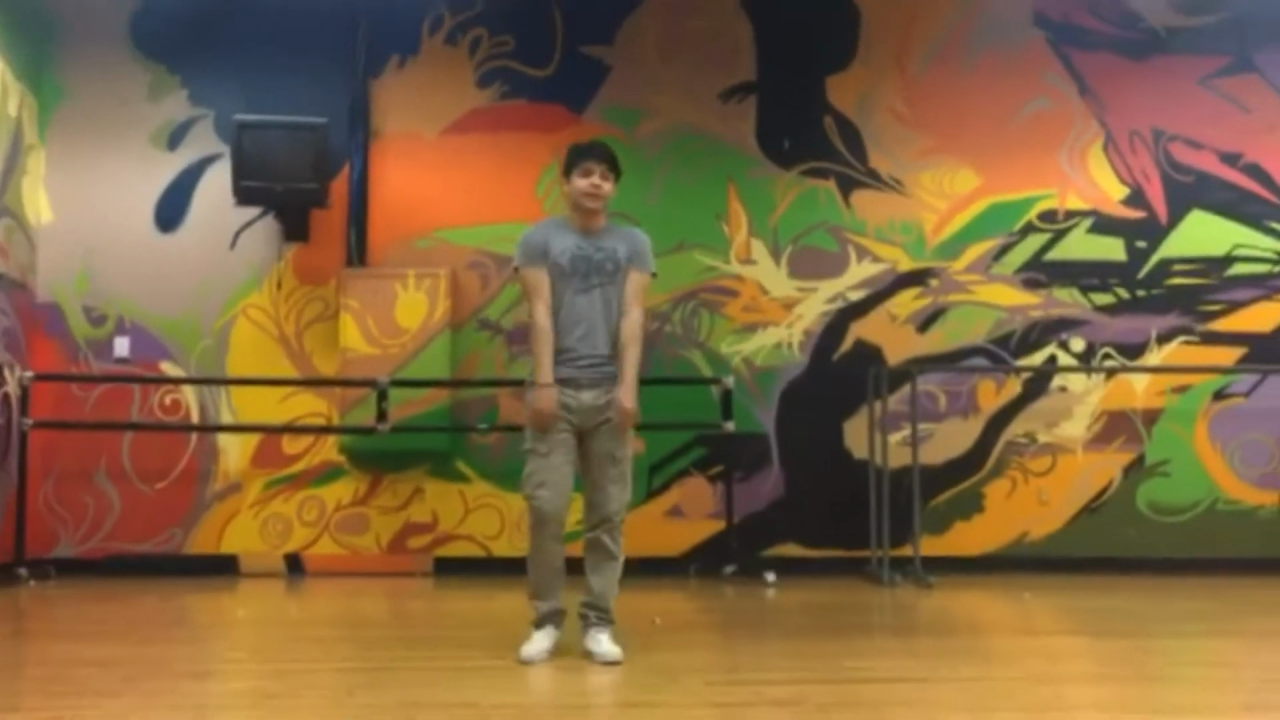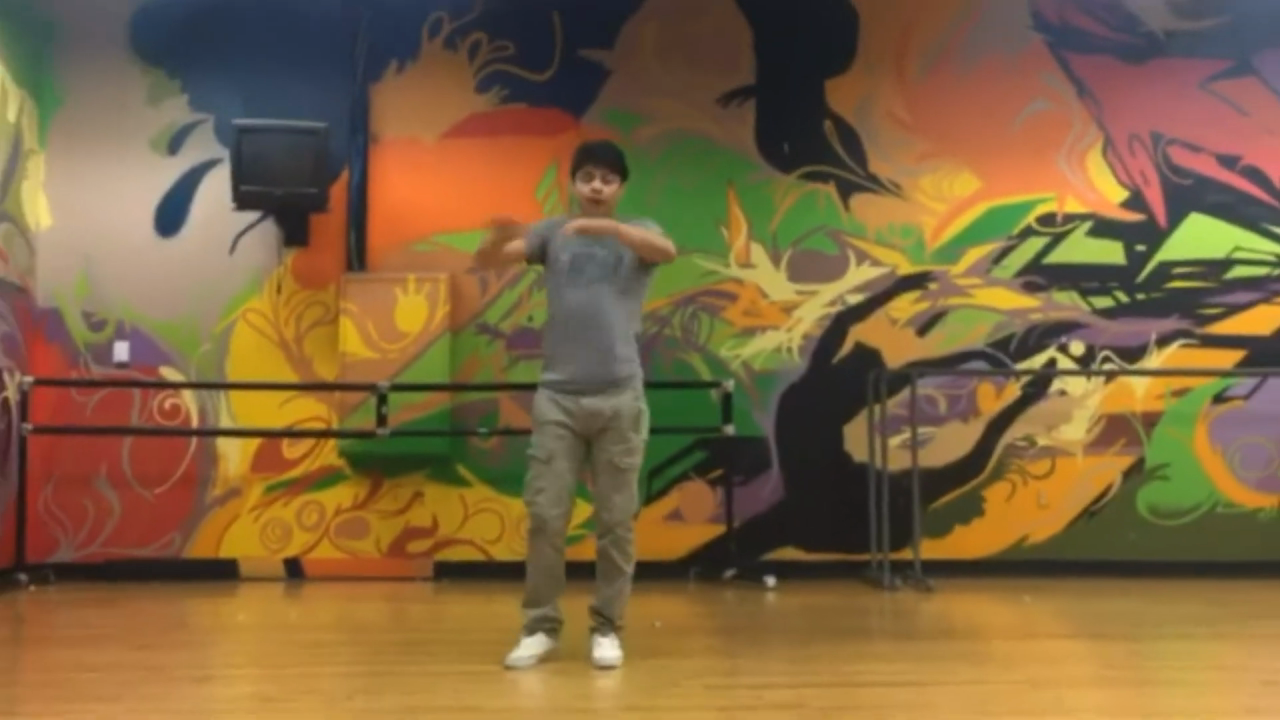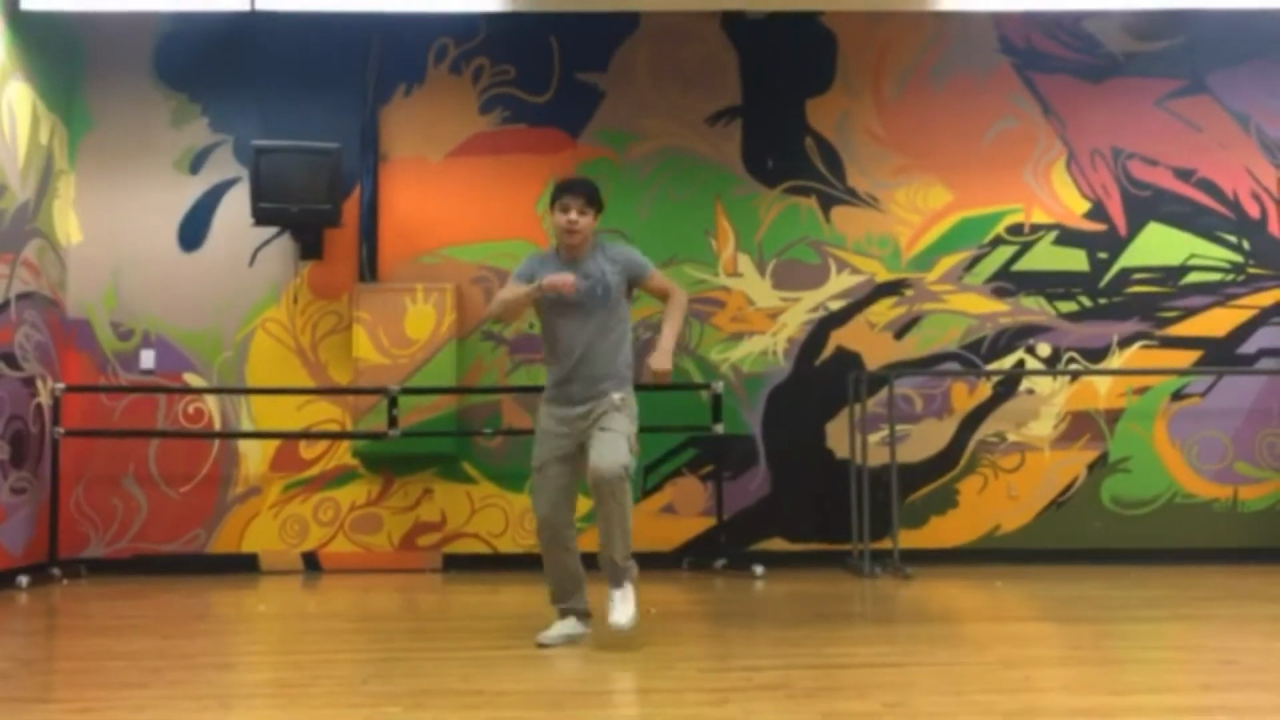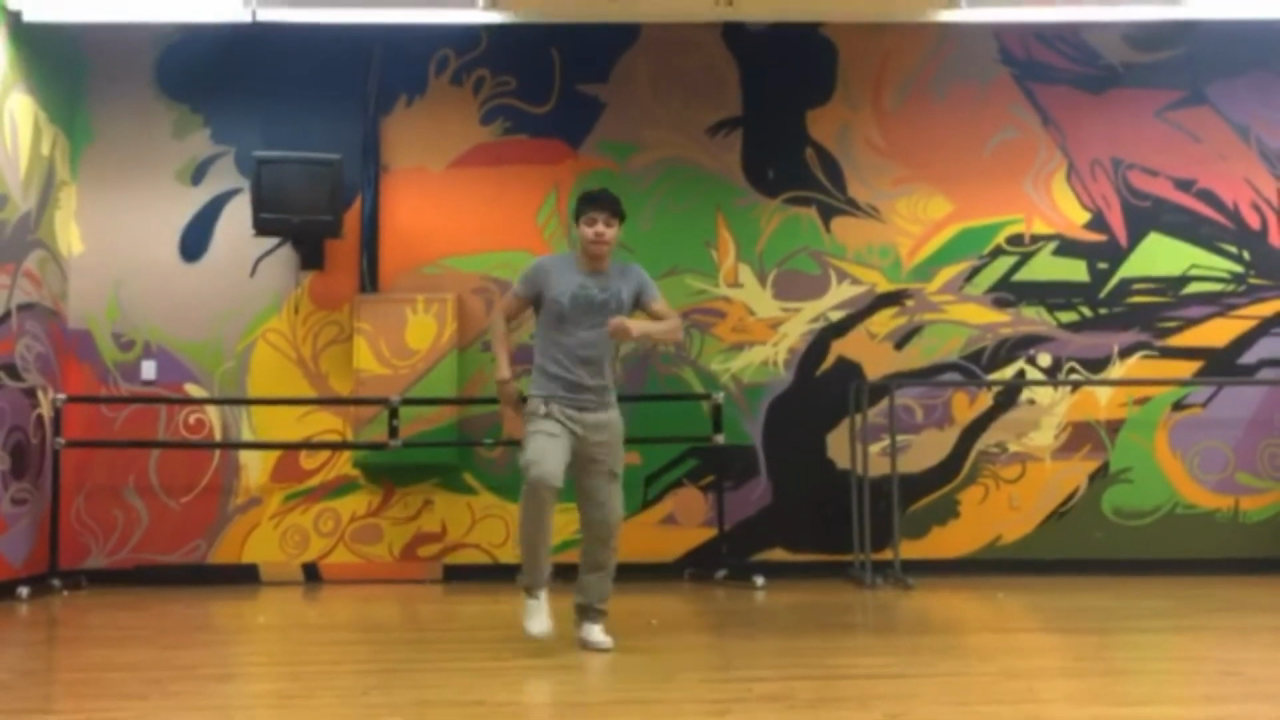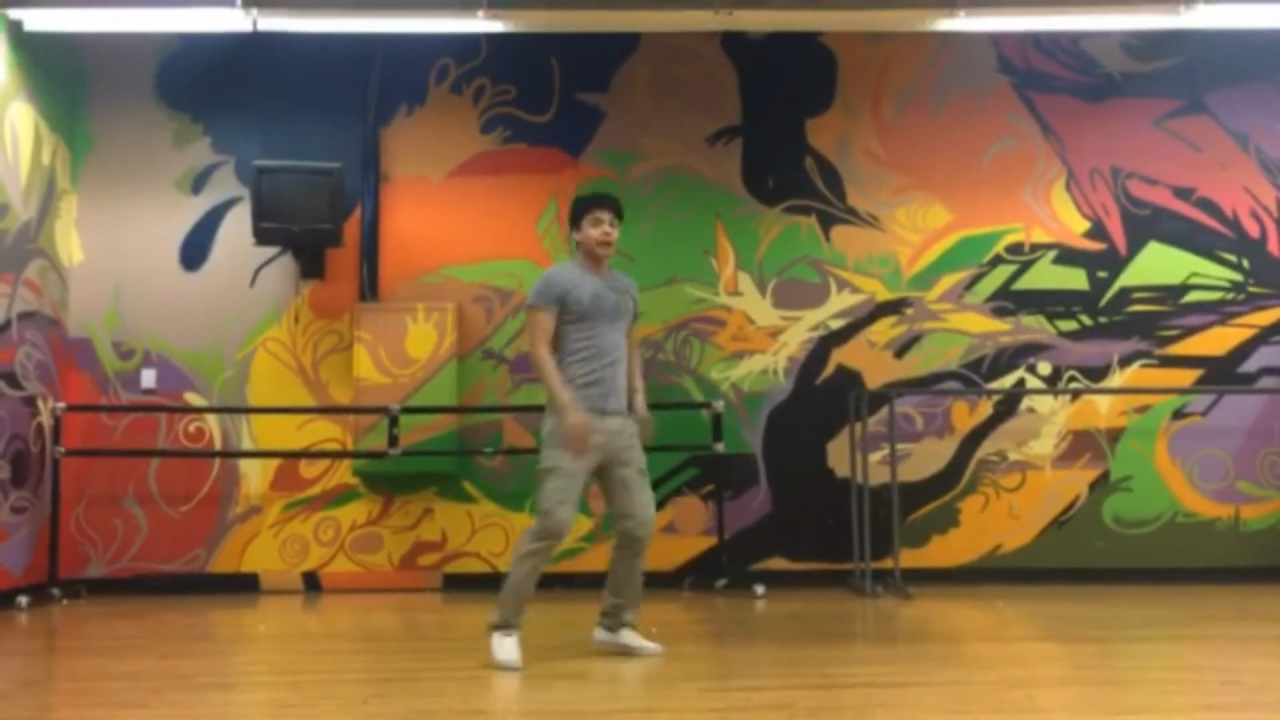
dt=1s
person 1, frame 1
left shoulder: (633, 242)
right shoulder: (539, 239)
left elbow: (634, 315)
right elbow: (539, 313)
left wrist: (628, 386)
right wrist: (542, 385)
left hip: (610, 393)
right hip: (556, 391)
left knee: (608, 513)
right knee: (546, 508)
left ankle: (598, 624)
right ankle: (547, 619)
person 1, frame 2
left shoulder: (635, 232)
right shoulder: (552, 234)
left elbow: (666, 250)
right elbow: (488, 260)
left wrist: (605, 225)
right wrist: (502, 236)
left hip: (620, 397)
right hip: (557, 397)
left knee: (616, 520)
right knee: (545, 516)
left ankle: (606, 629)
right ankle: (540, 628)
person 1, frame 3
left shoulder: (621, 258)
right shoulder: (534, 269)
left elbow: (675, 295)
right elbow: (496, 312)
left wrist: (664, 349)
right wrist: (540, 289)
left hip: (611, 401)
right hip: (557, 408)
left knee: (607, 471)
right knee: (549, 517)
left ankle: (620, 577)
right ankle: (573, 614)
person 1, frame 4
left shoulder: (633, 279)
right shoulder: (546, 270)
left elbow: (674, 327)
right elbow: (502, 317)
left wrist: (639, 327)
right wrist: (504, 372)
left hip: (603, 414)
right hip: (549, 407)
left knee: (604, 523)
right knee: (541, 480)
left ankle: (590, 618)
right ankle: (534, 586)
person 1, frame 5
left shoulder: (626, 287)
right shoulder: (556, 280)
right elbow: (539, 348)
left wrist: (639, 401)
right wrist: (568, 407)
left hip: (618, 422)
right hip: (574, 421)
left knee: (639, 524)
right knee: (551, 523)
left ankle: (616, 624)
right ankle: (505, 626)
